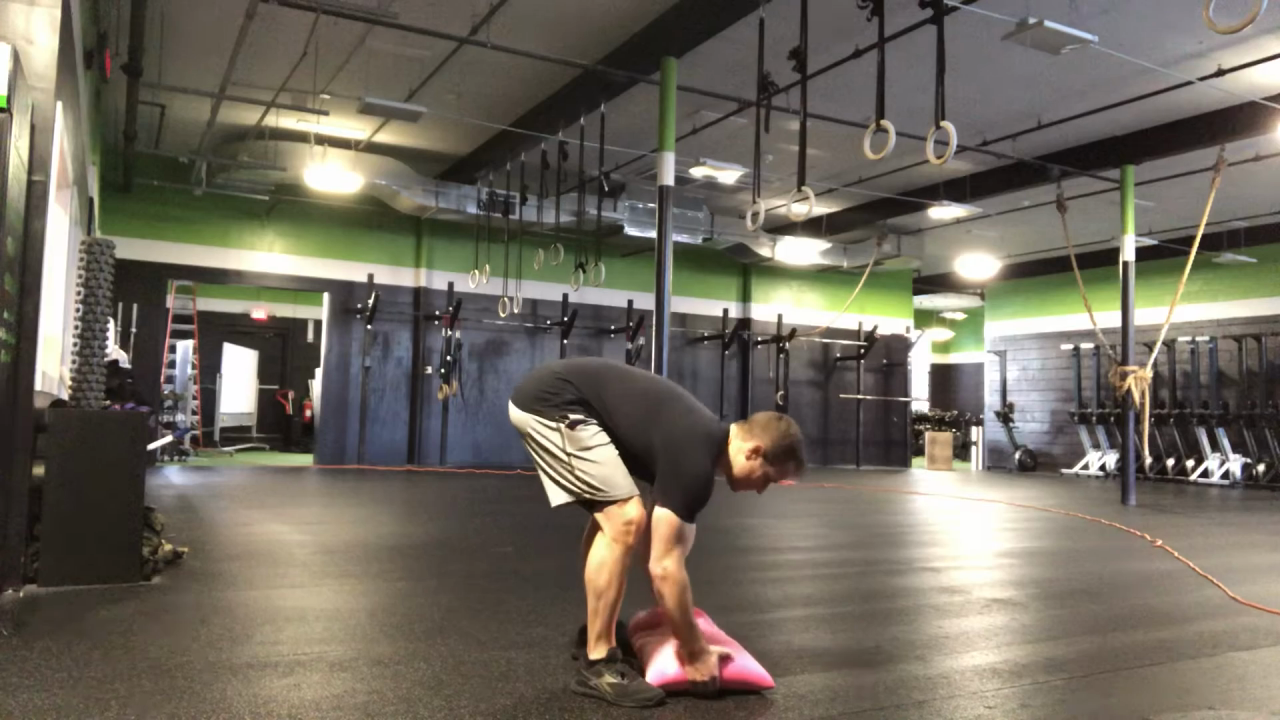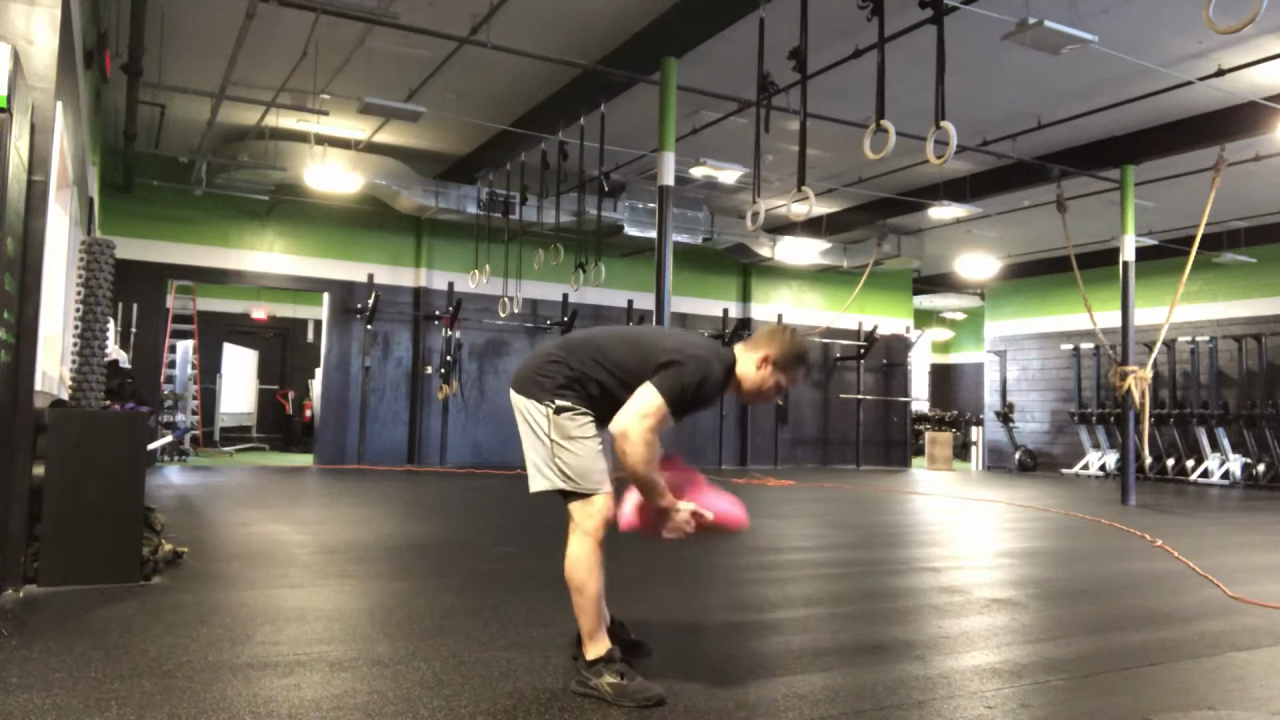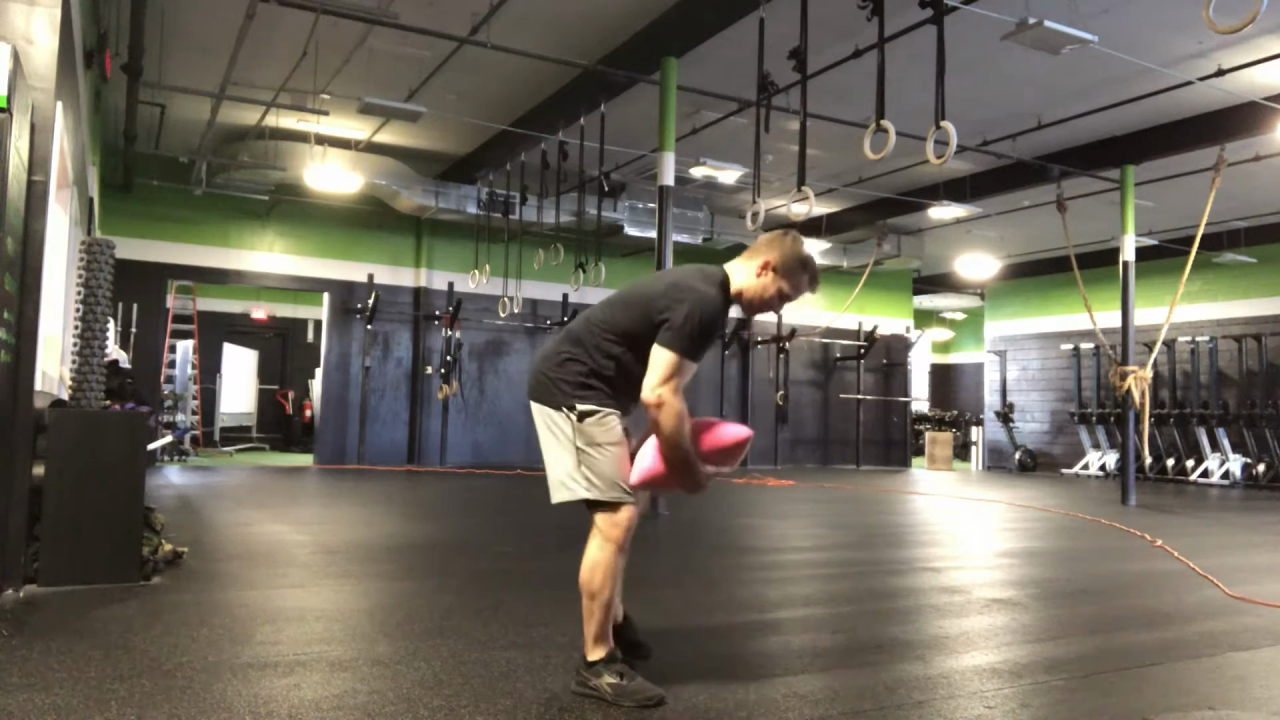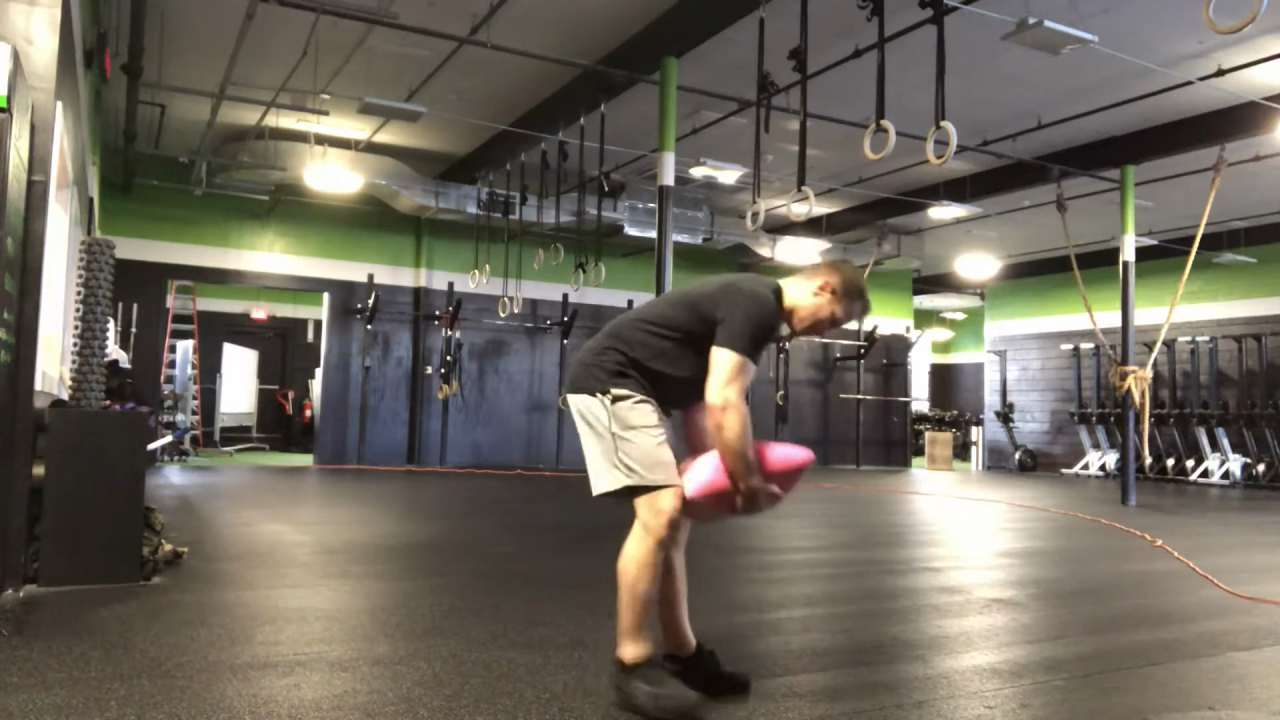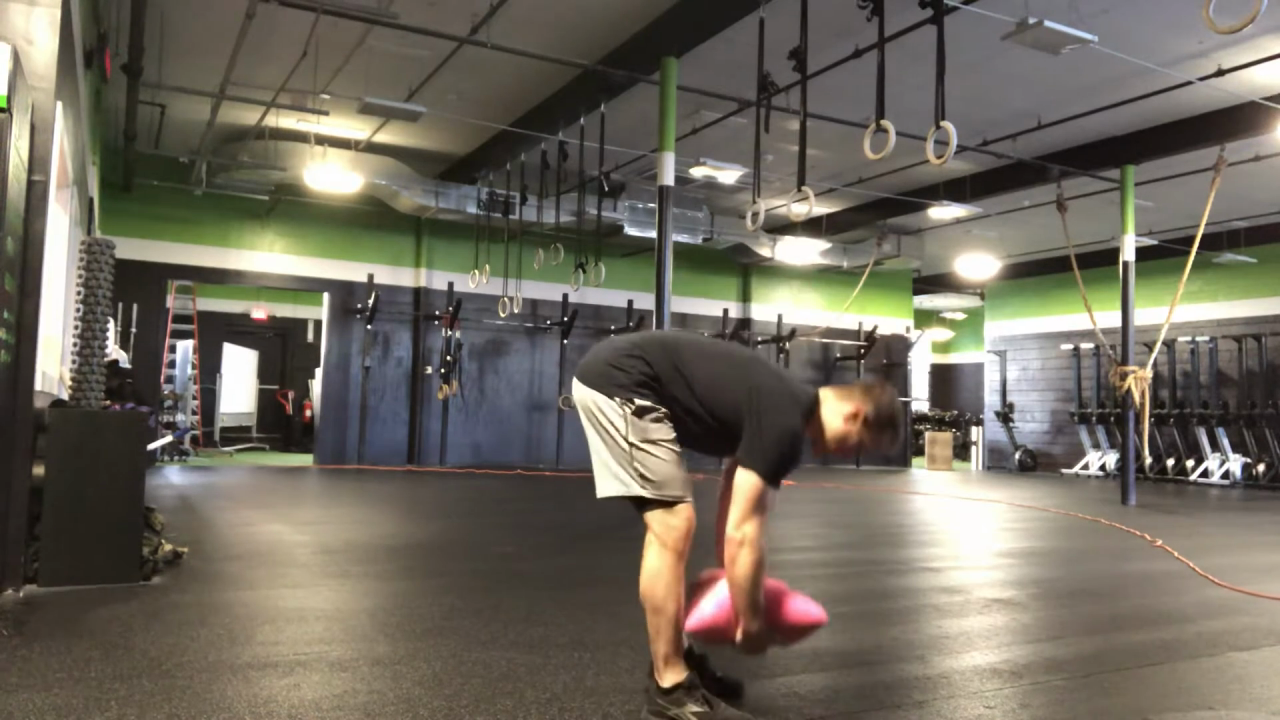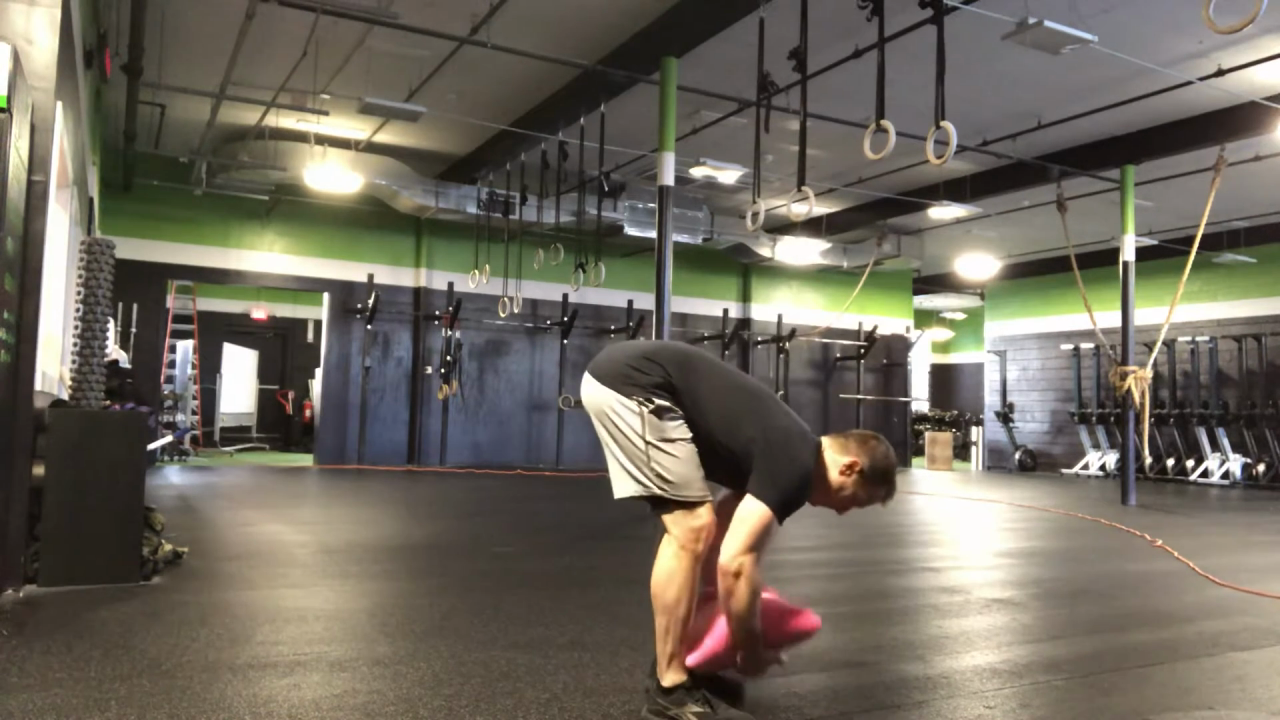
dt=0.5s
person 1, frame 1
left shoulder: (707, 438)
right shoulder: (695, 459)
left elbow: (658, 539)
right elbow: (664, 566)
left wrist: (666, 617)
right wrist: (696, 654)
left hip: (543, 395)
right hip: (551, 403)
left knee: (610, 515)
right knee: (624, 520)
left ankle: (597, 632)
right ankle: (598, 664)
person 1, frame 2
left shoulder: (705, 362)
right shoulder: (703, 371)
left elbow: (643, 423)
right elbow: (628, 429)
left wrist: (659, 493)
right wrist: (666, 507)
left hip: (553, 387)
right hip: (551, 388)
left knee: (592, 513)
right knee: (592, 514)
left ankle: (598, 629)
right ankle: (596, 663)
person 1, frame 3
left shoulder: (706, 295)
right shoulder: (701, 302)
left elbow: (665, 386)
right elbow: (658, 396)
left wrist: (680, 455)
right wrist: (690, 470)
left hip: (584, 388)
right hip: (572, 390)
left knee: (628, 502)
right knee: (616, 516)
left ankle: (611, 622)
right ankle: (597, 664)
person 1, frame 4
left shoulder: (750, 303)
right shoulder: (757, 306)
left elbow: (699, 400)
right elbow: (724, 401)
right wrist: (749, 483)
left hip: (621, 387)
right hip: (608, 382)
left knee: (674, 516)
right knee: (660, 511)
left ankle: (684, 655)
right ankle: (633, 663)
person 1, frame 5
left shoulder: (785, 406)
right shoulder: (785, 421)
left elbow: (733, 516)
right elbow: (743, 532)
left wrist: (729, 579)
right wrist: (751, 622)
left hip: (611, 377)
right hip: (619, 381)
left knee: (668, 529)
right knee: (672, 527)
left ankle: (675, 658)
person 1, frame 6
left shoulder: (784, 447)
right shoulder: (795, 467)
left elbow: (719, 535)
right elbow: (735, 562)
left wrist: (719, 616)
right wrist: (750, 652)
left hip: (617, 374)
right hip: (630, 383)
left knee: (688, 529)
right knee: (691, 531)
left ankle: (674, 661)
